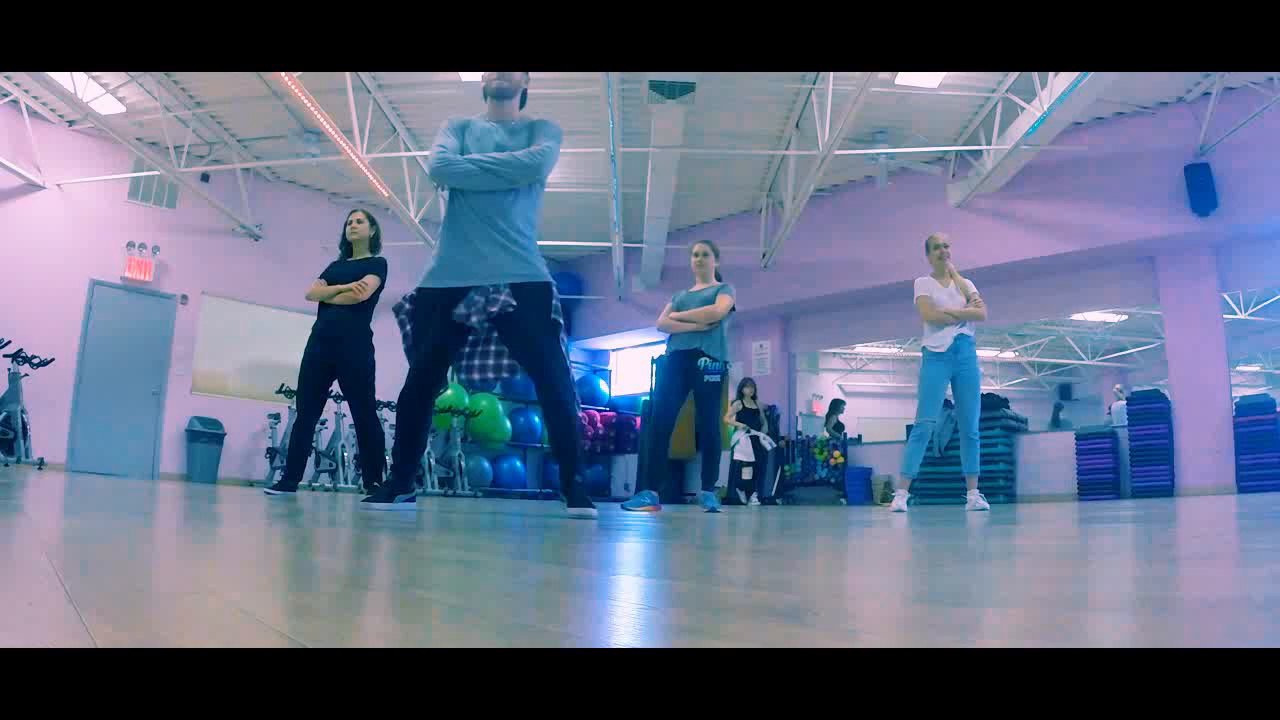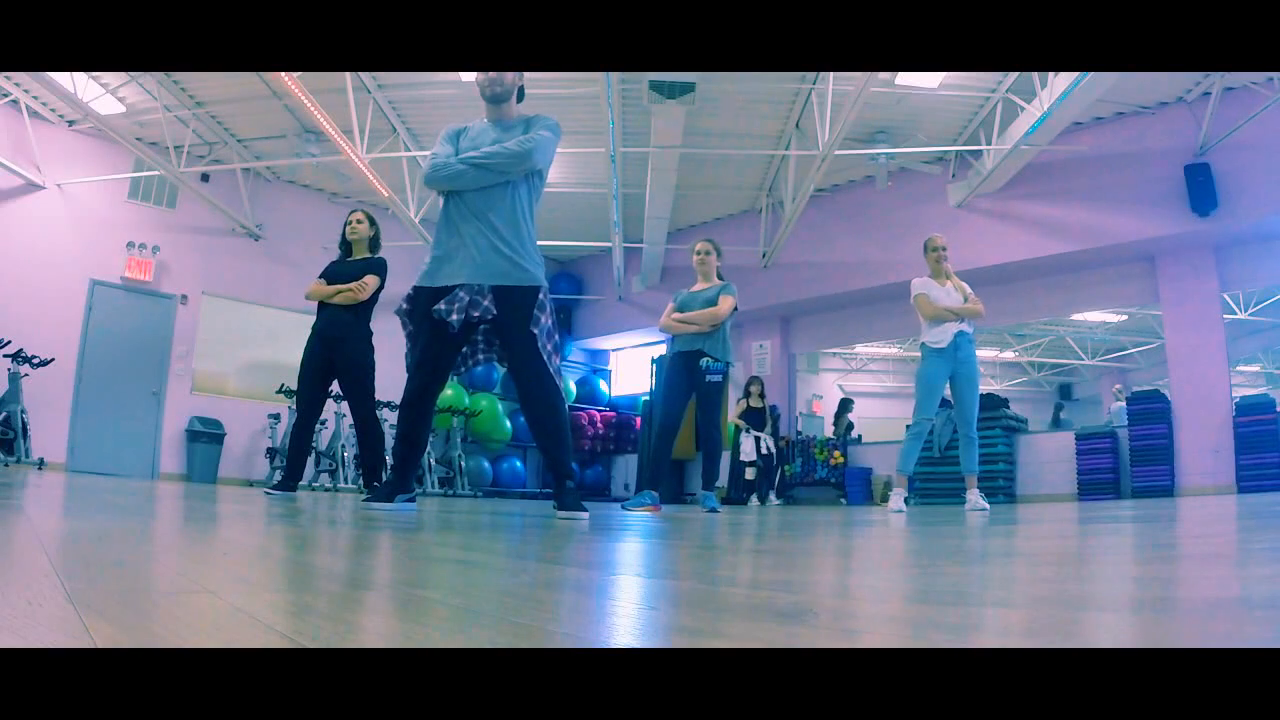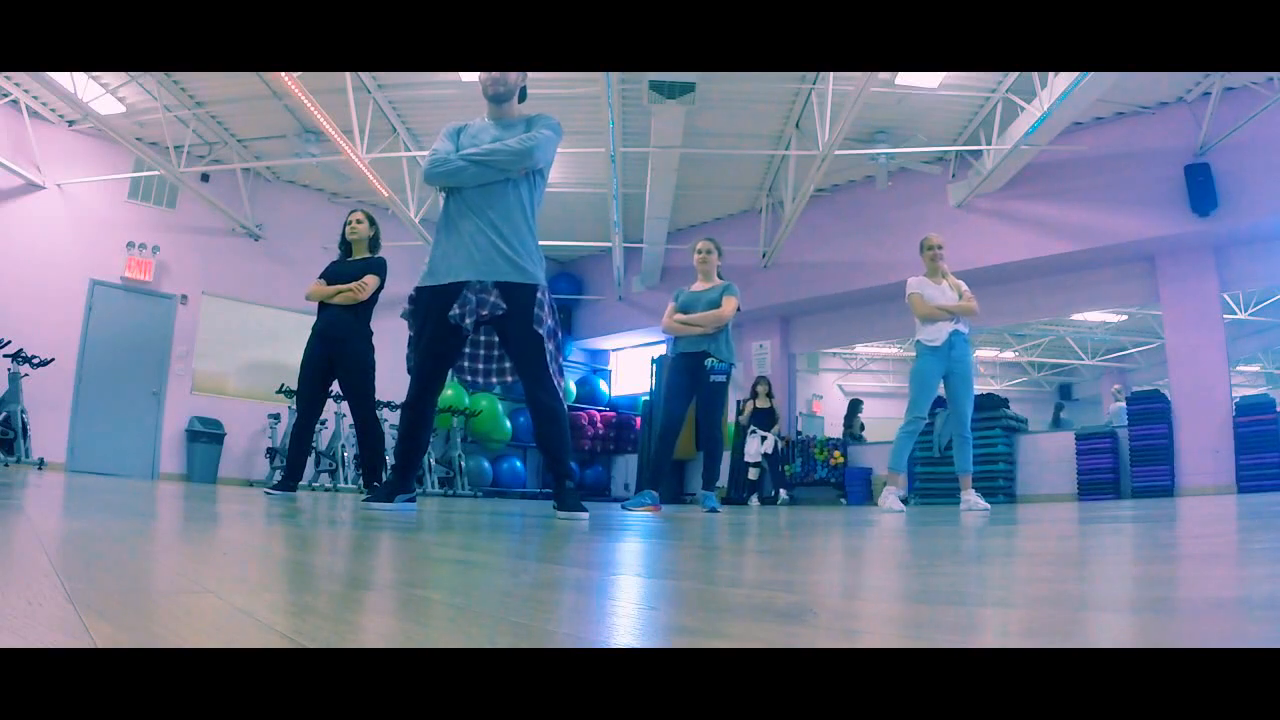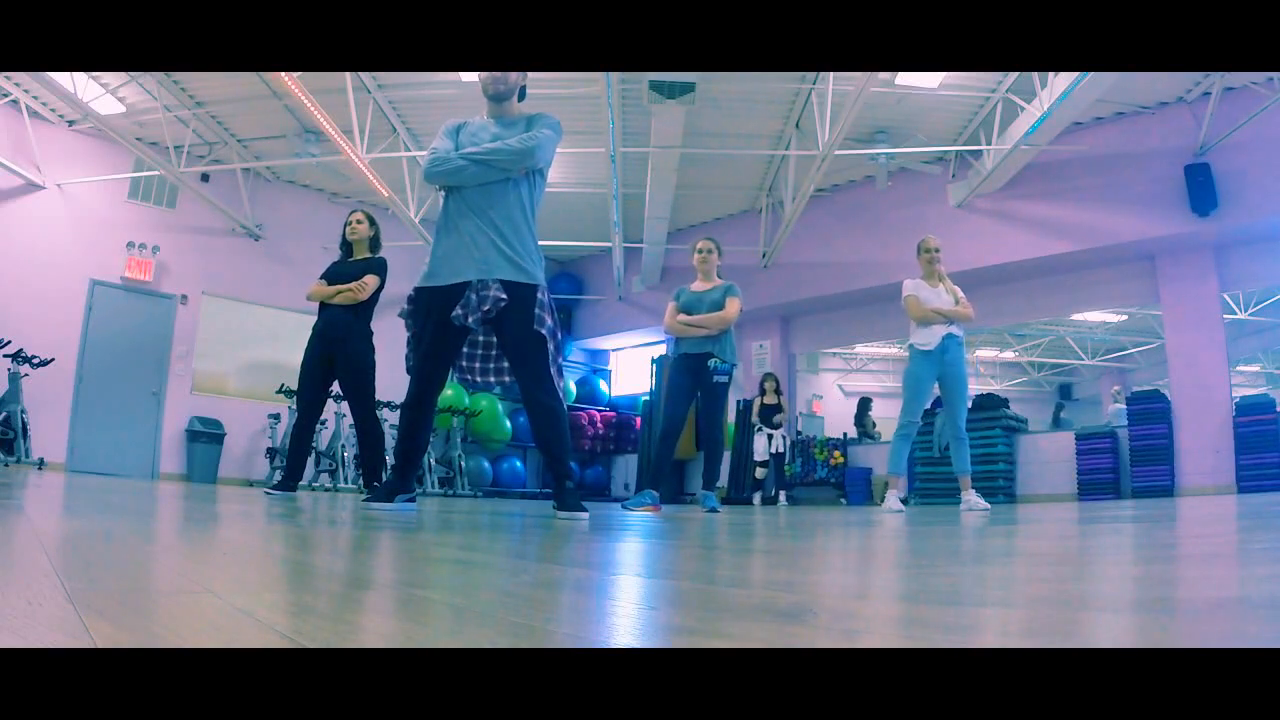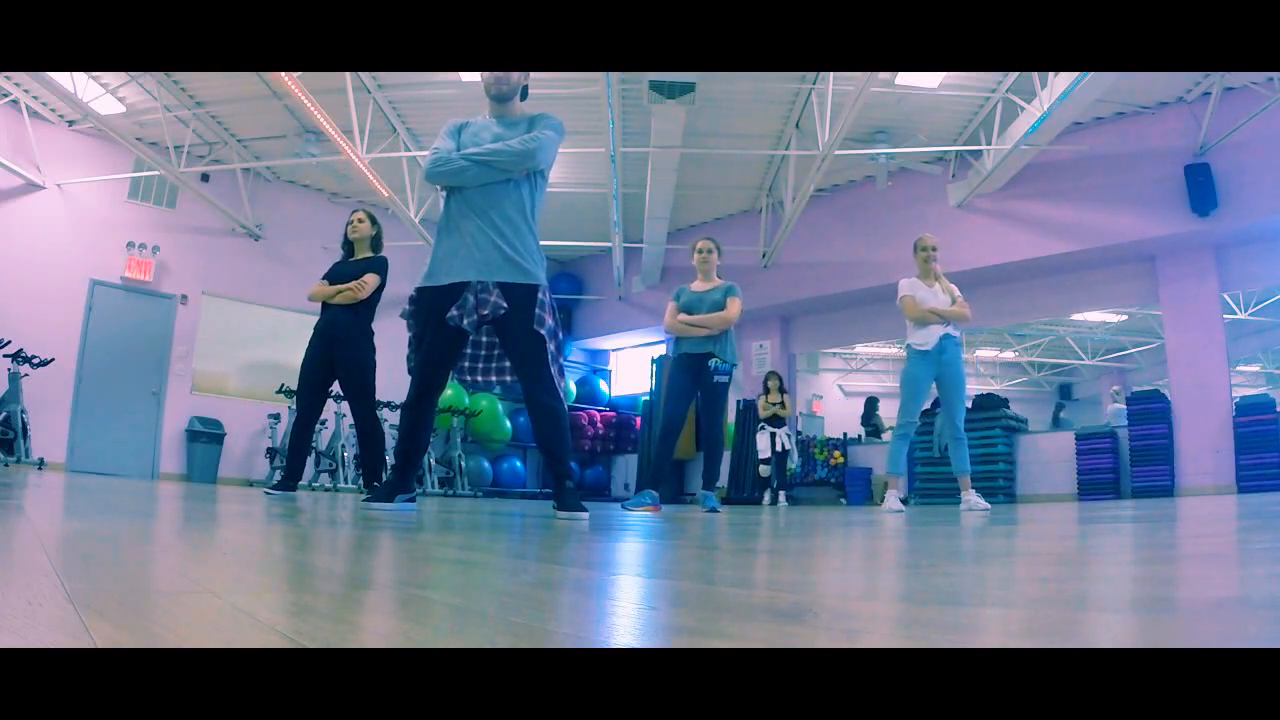
dt=0.2s
person 1, frame 1
left shoulder: (543, 131)
right shoulder: (457, 127)
left elbow: (535, 165)
right elbow: (440, 168)
left wrist: (472, 163)
right wrist: (510, 174)
left hip: (522, 277)
right hip: (451, 278)
left knee: (555, 381)
right knee: (419, 383)
left ankle: (572, 485)
right ankle: (400, 483)
person 1, frame 2
left shoulder: (541, 127)
right shoulder: (455, 133)
left elbow: (528, 155)
right elbow: (434, 174)
left wrist: (466, 164)
right wrist: (504, 168)
left hip: (516, 277)
right hip: (446, 276)
left knee: (539, 387)
right knee: (420, 385)
left ankle: (565, 487)
right ankle: (401, 483)
person 1, frame 3
left shoulder: (543, 126)
right shoulder: (456, 131)
left elbow: (530, 153)
right elbow: (433, 171)
left wrist: (466, 162)
right wrist: (503, 166)
left hip: (516, 276)
right hip: (447, 274)
left knee: (542, 387)
right knee: (423, 385)
left ankle: (564, 488)
right ankle: (401, 483)
person 1, frame 4
left shoulder: (543, 125)
right shoulder: (455, 129)
left elbow: (530, 152)
right elbow: (433, 169)
left wrist: (465, 161)
right wrist: (505, 164)
left hip: (516, 274)
right hip: (447, 274)
left knee: (540, 387)
right knee: (422, 385)
left ankle: (564, 488)
right ankle: (401, 483)
person 1, frame 5
left shoulder: (545, 126)
right shoulder: (458, 129)
left elbow: (531, 154)
right elbow: (435, 169)
left wrist: (466, 161)
right wrist: (506, 165)
left hip: (518, 275)
right hip: (449, 274)
left knee: (542, 387)
right knee: (423, 384)
left ankle: (564, 488)
right ankle: (401, 483)
person 2, frame 1
left shoulder: (377, 264)
right shoulder: (335, 265)
left elbow: (362, 294)
right elbow: (310, 293)
left wrist: (327, 295)
right wrist: (344, 288)
left hip: (354, 341)
right hip: (321, 339)
left knee: (364, 412)
right knee: (306, 410)
left ankle: (375, 484)
right ankle: (290, 479)
person 2, frame 2
left shoulder: (377, 264)
right shoulder: (334, 265)
left elbow: (361, 294)
right elbow: (310, 293)
left wrist: (327, 295)
right wrist: (344, 287)
left hip: (354, 340)
right hip: (320, 339)
left knee: (363, 412)
right knee: (305, 410)
left ankle: (374, 484)
right ankle: (289, 479)
person 2, frame 3
left shoulder: (376, 264)
right shoulder: (334, 265)
left elbow: (362, 295)
right elbow: (310, 293)
left wrist: (326, 295)
right wrist: (344, 288)
left hip: (354, 340)
right hip: (321, 339)
left knee: (363, 412)
right knee: (305, 409)
left ankle: (374, 484)
right ankle: (289, 479)
person 2, frame 4
left shoulder: (377, 263)
right shoulder: (336, 266)
left elbow: (361, 294)
right elbow: (311, 294)
left wrist: (328, 295)
right wrist: (343, 288)
left hip: (355, 340)
right hip: (321, 338)
left knee: (364, 412)
right knee: (306, 409)
left ankle: (374, 483)
right ankle: (290, 479)
person 2, frame 5
left shoulder: (378, 262)
right shoulder: (338, 266)
left elbow: (361, 293)
right elbow: (312, 294)
left wrist: (329, 295)
right wrist: (344, 288)
left hip: (355, 340)
right hip: (322, 338)
left knee: (364, 412)
right knee: (305, 409)
left ankle: (375, 484)
right ankle: (289, 479)
person 3, frame 1
left shoulder: (965, 284)
right shoulder: (923, 283)
left elbow: (982, 314)
right elbow: (929, 316)
left wrist: (949, 311)
right wrist: (965, 313)
left hip: (966, 354)
right hip: (936, 355)
left knee: (970, 426)
right knee: (925, 424)
left ankle: (973, 494)
right ankle: (901, 492)
person 3, frame 2
left shoulder: (961, 285)
right shoulder: (920, 284)
left elbow: (980, 311)
right elbow: (929, 312)
left wrist: (949, 308)
right wrist: (963, 312)
left hip: (965, 351)
right hip: (935, 351)
left knee: (968, 424)
right knee: (922, 421)
left ankle: (972, 493)
right ankle: (898, 490)
person 3, frame 3
left shoulder: (957, 284)
right shoulder: (915, 282)
left elbow: (974, 309)
right elbow: (922, 312)
left wrist: (941, 306)
right wrist: (957, 310)
left hip: (960, 349)
right hip: (930, 349)
left knee: (962, 424)
right knee: (915, 419)
left ankle: (968, 493)
right ankle: (891, 490)
person 3, frame 4
left shoulder: (953, 289)
right shoulder: (911, 285)
left elbow: (969, 315)
right elbow: (917, 314)
left wrist: (936, 310)
right wrist: (952, 314)
left hip: (954, 353)
right hip: (923, 352)
left knee: (958, 425)
right knee: (909, 423)
left ankle: (968, 493)
right ankle: (892, 493)
person 3, frame 5
left shoulder: (950, 287)
right shoulder: (907, 284)
left elbow: (966, 315)
right elbow: (912, 314)
left wrist: (934, 310)
right wrist: (949, 314)
left hip: (951, 352)
right hip: (920, 353)
left knee: (956, 425)
right knee: (906, 423)
left ankle: (967, 494)
right ankle: (892, 494)
person 4, frame 1
left shoulder: (724, 289)
right shoulder: (680, 295)
left elbow: (717, 312)
right elbow: (661, 323)
left wrist: (679, 316)
right wrist: (694, 325)
left hip: (708, 358)
right hip: (676, 359)
left knee: (708, 425)
right knee: (660, 422)
left ankle: (708, 492)
right ankle: (650, 491)
person 4, frame 2
left shoulder: (726, 289)
right shoulder: (681, 294)
left elbow: (720, 314)
right elbow: (664, 324)
left wrist: (681, 316)
right wrist: (697, 326)
left hip: (711, 359)
right hip: (679, 359)
left knee: (709, 426)
right knee: (665, 424)
left ankle: (708, 492)
right ankle: (650, 492)
person 4, frame 3
left shoulder: (728, 289)
right shoulder: (681, 292)
left elbow: (724, 316)
right elbow: (666, 325)
left wrist: (684, 317)
right wrist: (701, 327)
left hip: (714, 359)
right hip: (681, 360)
left knee: (711, 427)
right knee: (668, 424)
left ankle: (708, 492)
right ankle: (650, 492)
person 4, frame 4
left shoulder: (729, 289)
right shoulder: (681, 292)
left elbow: (729, 318)
right elbow: (669, 326)
left wrist: (688, 319)
right wrist: (706, 329)
left hip: (716, 360)
right hip: (683, 361)
left knee: (712, 427)
right knee: (670, 424)
left ankle: (708, 492)
right ankle: (650, 491)
person 4, frame 5
left shoulder: (729, 289)
right shoulder: (680, 291)
left elbow: (730, 318)
right elbow: (669, 325)
left wrist: (689, 318)
right wrist: (707, 329)
left hip: (716, 360)
right hip: (683, 361)
left knee: (712, 427)
right knee: (669, 424)
left ankle: (708, 492)
right ankle: (649, 491)
